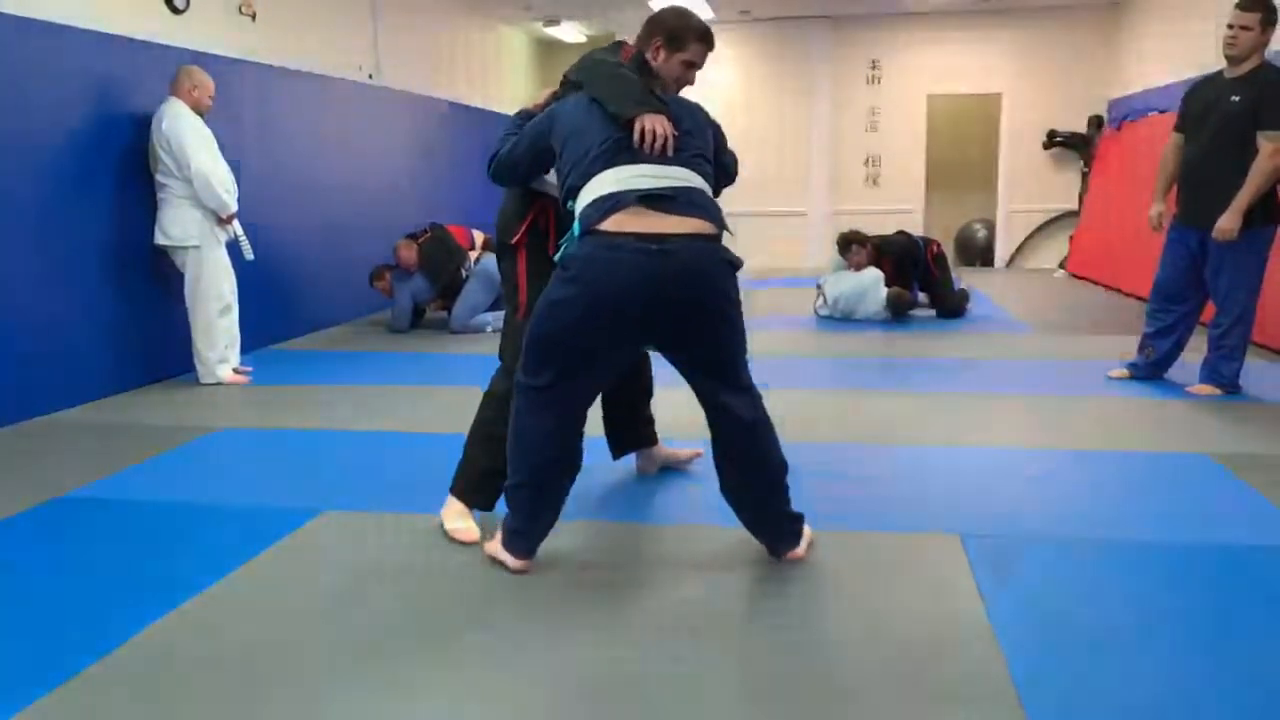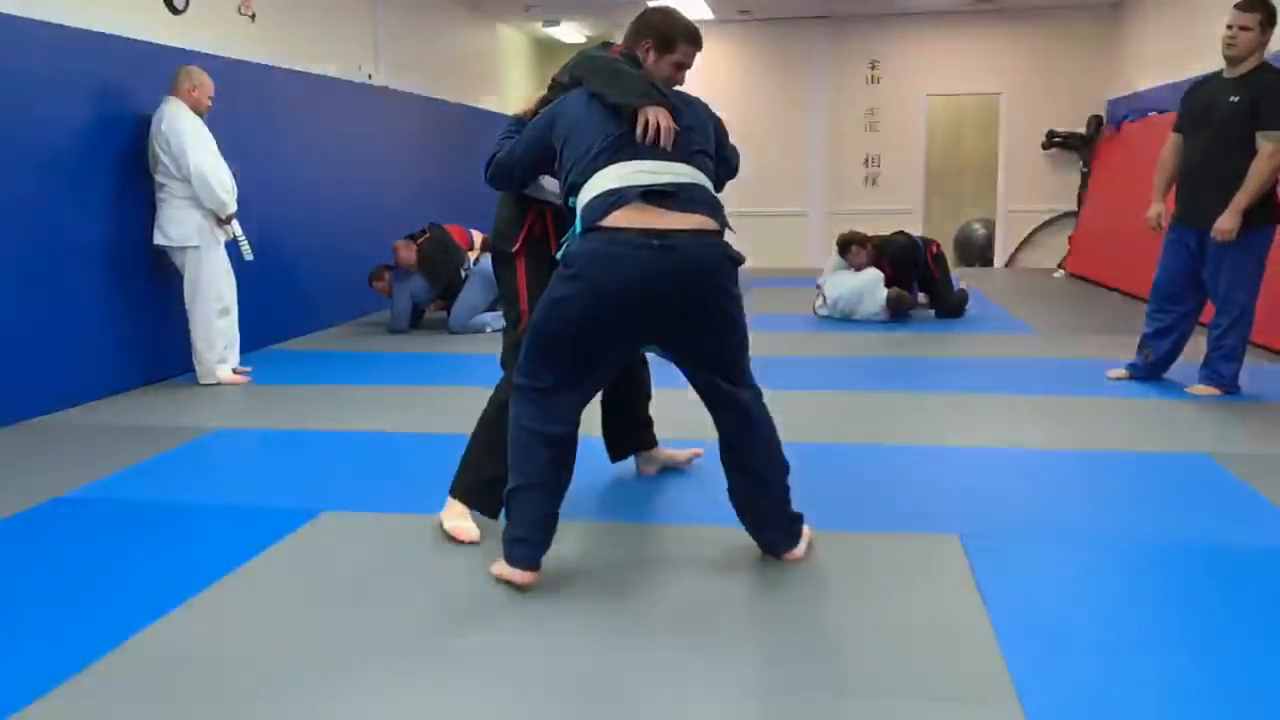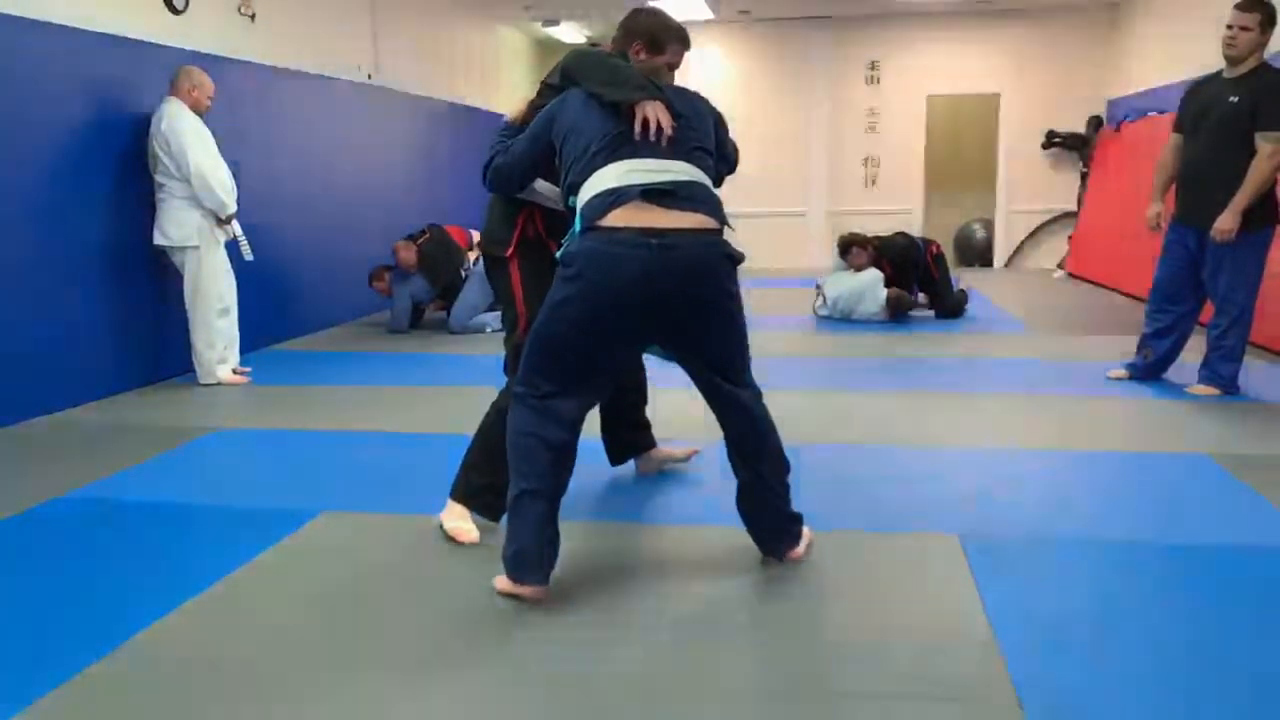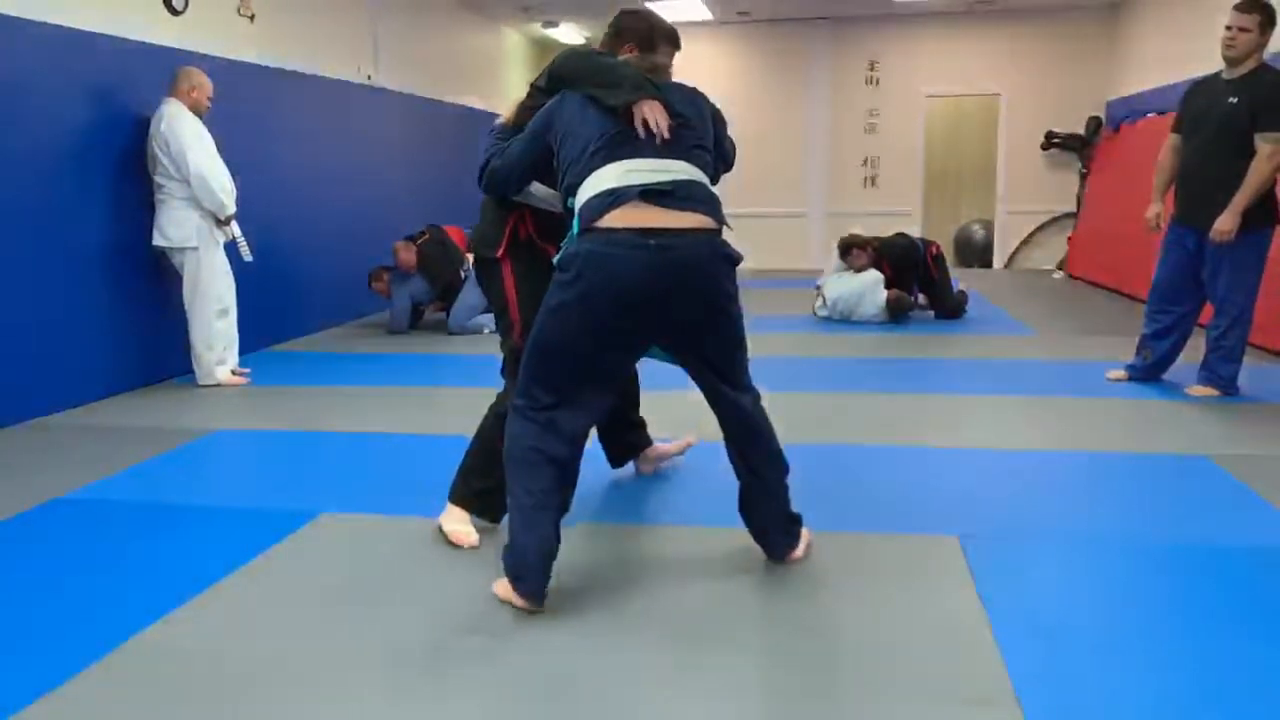
dt=0.3s
person 1, frame 1
left shoulder: (570, 109)
right shoulder: (694, 116)
left elbow: (502, 168)
right elbow: (724, 172)
left wrist: (527, 116)
left hip: (606, 262)
right hip: (698, 261)
left knee: (545, 395)
right knee: (733, 398)
left ankle: (518, 541)
right ankle: (784, 534)
person 1, frame 2
left shoulder: (571, 107)
right shoulder: (696, 112)
left elbow: (500, 172)
right elbow: (726, 167)
left wrist: (522, 121)
left hip: (608, 260)
right hip: (699, 258)
left knee: (543, 397)
right knee: (734, 396)
left ankle: (521, 553)
right ankle: (783, 534)
person 1, frame 3
left shoulder: (569, 105)
right shoulder: (695, 107)
left elbow: (498, 174)
right elbow: (724, 160)
left wrist: (514, 125)
left hip: (607, 259)
right hip: (697, 258)
left knee: (543, 401)
right knee: (737, 397)
left ankle: (527, 565)
right ankle: (782, 535)
person 1, frame 4
left shoulder: (567, 106)
right shoulder: (694, 104)
left elbow: (495, 177)
right elbow: (722, 158)
left wrist: (506, 127)
left hip: (606, 260)
right hip: (698, 257)
left knee: (544, 411)
right knee: (735, 398)
left ankle: (526, 577)
right ankle: (782, 537)
person 2, frame 1
left shoulder: (644, 93)
right shoulder: (618, 63)
right elbow: (600, 72)
right wrist: (644, 110)
right hip: (538, 227)
right knee: (527, 360)
left ankle: (644, 447)
right ankle: (464, 496)
person 2, frame 2
left shoulder: (624, 98)
right shoulder: (605, 64)
right elbow: (594, 69)
right wrist: (647, 100)
right hip: (534, 234)
left ankle: (643, 450)
right ankle: (465, 498)
person 2, frame 3
left shoulder: (616, 106)
right shoulder: (582, 74)
right elbow: (586, 65)
right wrist: (643, 96)
left hip: (568, 236)
right hip: (523, 238)
left ankle: (640, 449)
right ankle: (467, 500)
person 2, frame 4
left shoulder: (606, 106)
right shoulder: (576, 86)
right elbow: (574, 66)
right wrist: (640, 95)
left hip: (560, 240)
right hip: (515, 242)
left ankle: (635, 448)
right ankle: (465, 502)
person 3, frame 1
right shoulder: (1201, 89)
right elbow: (1175, 147)
left wrist: (1237, 211)
right wrist: (1159, 199)
left hip: (1240, 221)
right hip: (1189, 217)
left knee: (1232, 302)
right knee: (1169, 294)
left ankle: (1220, 378)
right ankle: (1147, 364)
person 3, frame 2
right shoulder: (1199, 89)
right elbow: (1174, 147)
left wrist: (1235, 211)
right wrist: (1158, 199)
left hip: (1238, 221)
right hip: (1188, 217)
left knee: (1231, 302)
right knee: (1168, 294)
left ankle: (1219, 378)
right ankle: (1146, 364)
person 3, frame 3
right shoulder: (1199, 89)
right elbow: (1173, 148)
left wrist: (1234, 211)
right wrist: (1157, 199)
left hip: (1238, 221)
right hip: (1187, 218)
left knee: (1230, 302)
right knee: (1168, 294)
left ankle: (1219, 378)
right ankle: (1145, 364)
person 3, frame 4
right shoulder: (1199, 90)
right elbow: (1172, 148)
left wrist: (1234, 212)
right wrist: (1157, 199)
left hip: (1237, 223)
right hip: (1186, 219)
left knee: (1229, 303)
right knee: (1167, 295)
left ankle: (1218, 378)
right ankle: (1144, 365)
person 4, frame 1
left shoulder: (176, 118)
right shoulder: (179, 118)
right elbow: (200, 170)
left wrist: (221, 207)
right wrist: (226, 206)
left hip: (196, 221)
right hip: (194, 224)
left knee: (222, 293)
right knee: (210, 298)
left ankle: (226, 359)
right ankle: (214, 369)
person 4, frame 2
left shoulder: (175, 118)
right shoulder: (178, 119)
right elbow: (200, 170)
left wrist: (221, 208)
right wrist: (226, 207)
left hip: (196, 221)
right hip: (193, 224)
left knee: (221, 293)
right knee: (210, 298)
left ankle: (225, 360)
right ankle: (214, 369)
person 4, frame 3
left shoulder: (175, 118)
right shoulder: (178, 119)
right elbow: (200, 170)
left wrist: (221, 208)
right wrist: (225, 207)
left hip: (196, 221)
right hip: (193, 224)
left knee: (221, 293)
right knee: (209, 298)
left ankle: (225, 360)
right ankle: (214, 369)
person 4, frame 4
left shoulder: (174, 119)
right shoulder: (177, 119)
right elbow: (199, 171)
left wrist: (220, 209)
right wrist: (225, 208)
left hip: (194, 222)
right hip: (192, 225)
left knee: (220, 294)
right knee: (209, 299)
left ankle: (224, 361)
right ankle: (213, 370)
